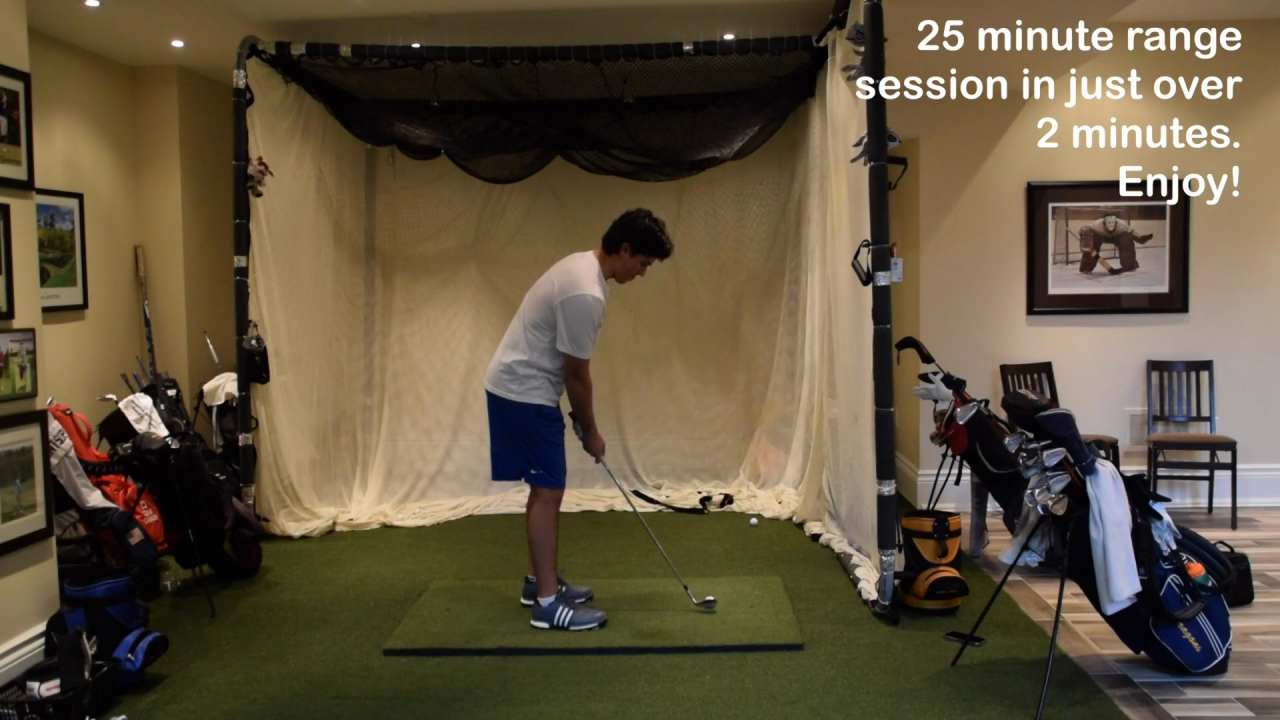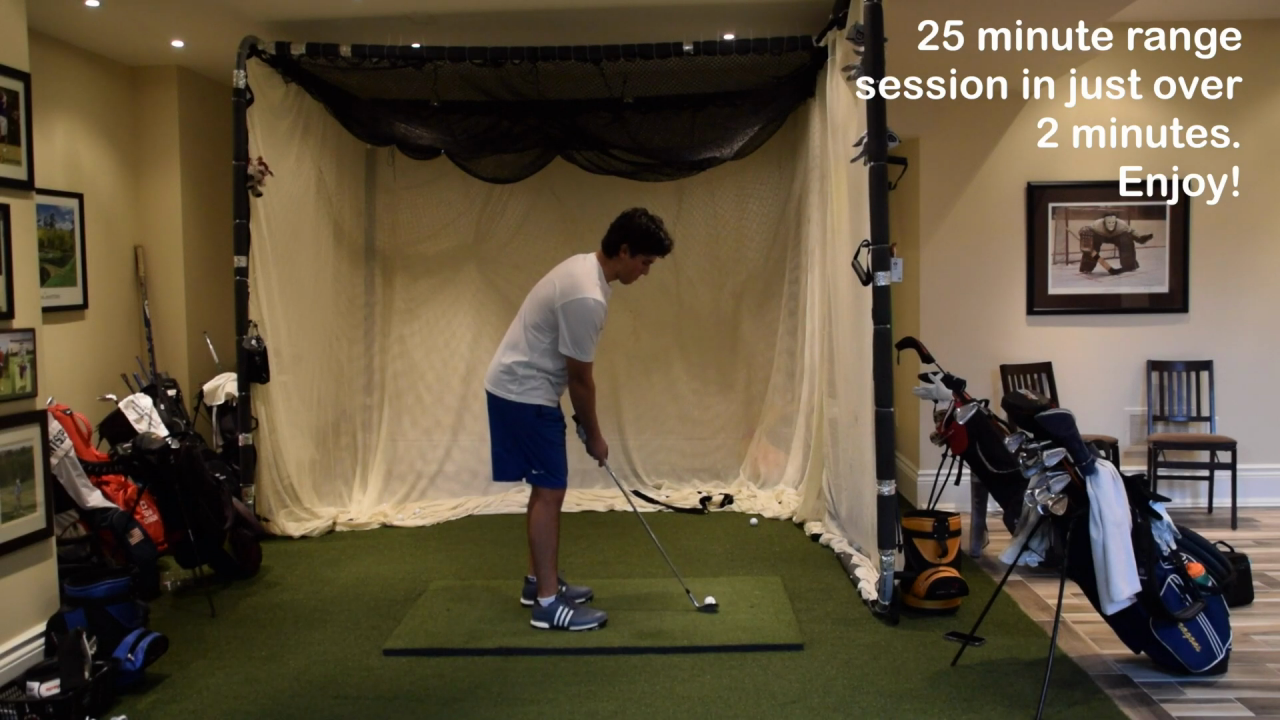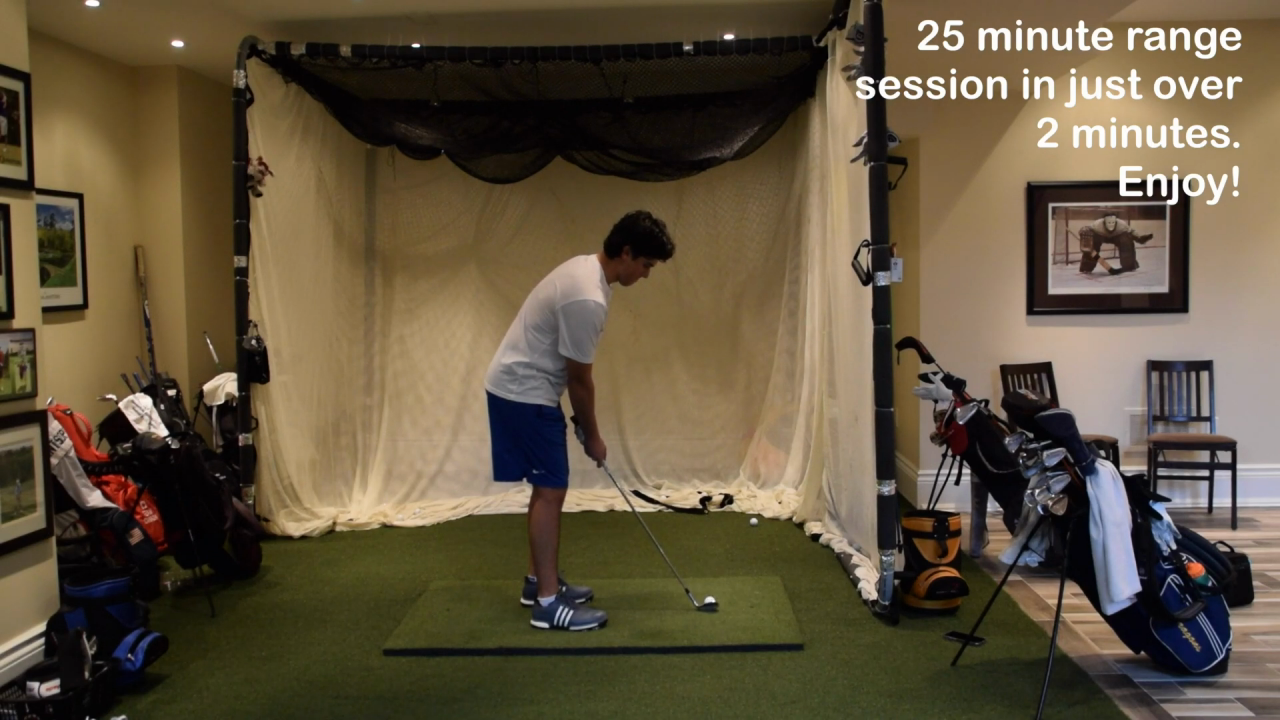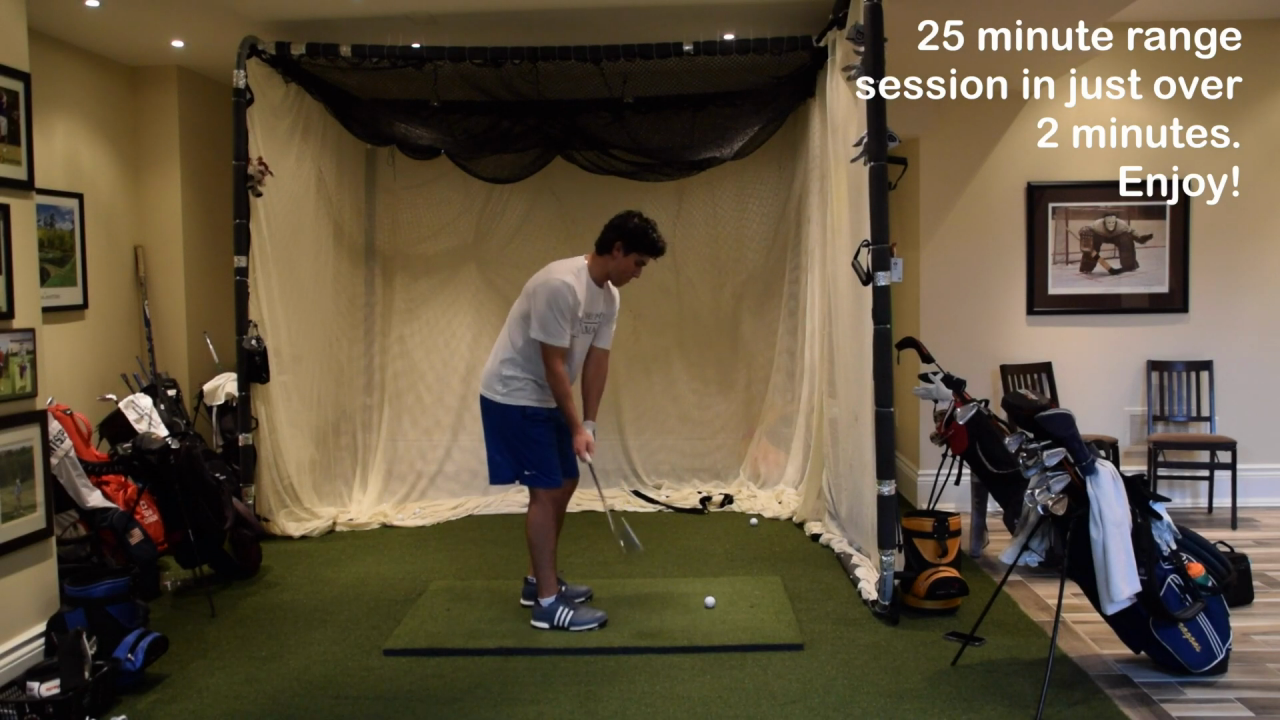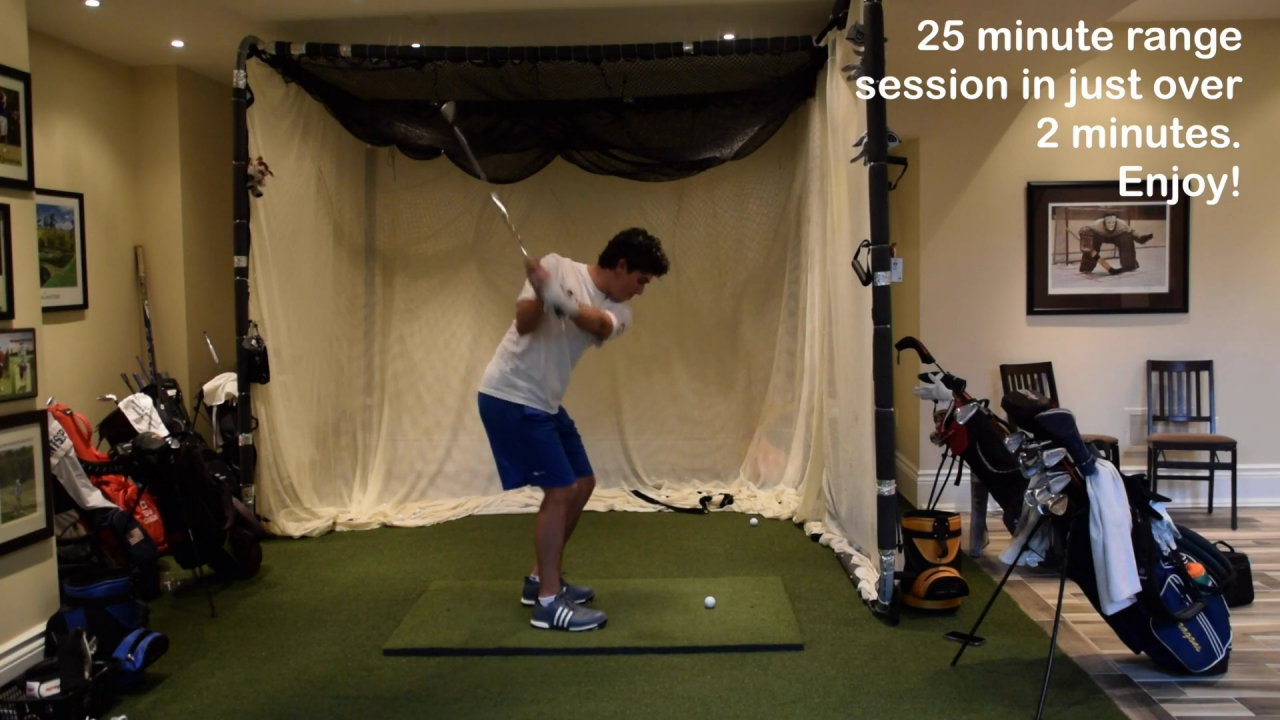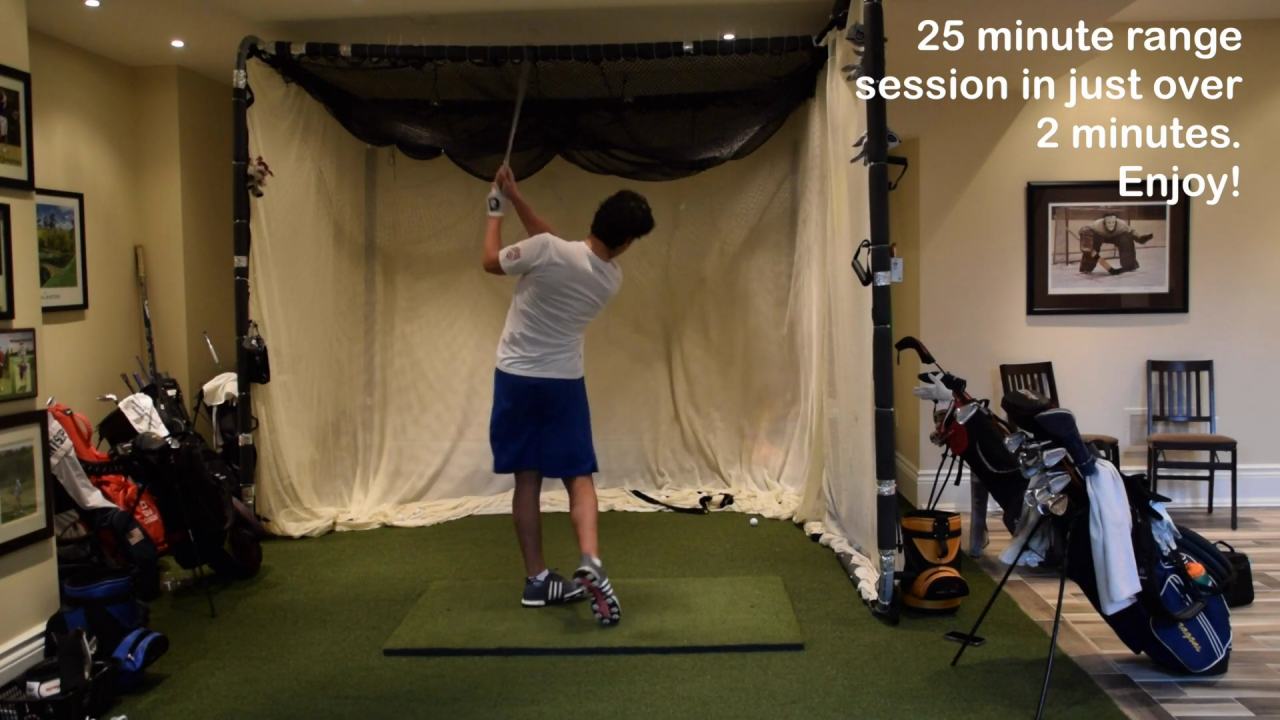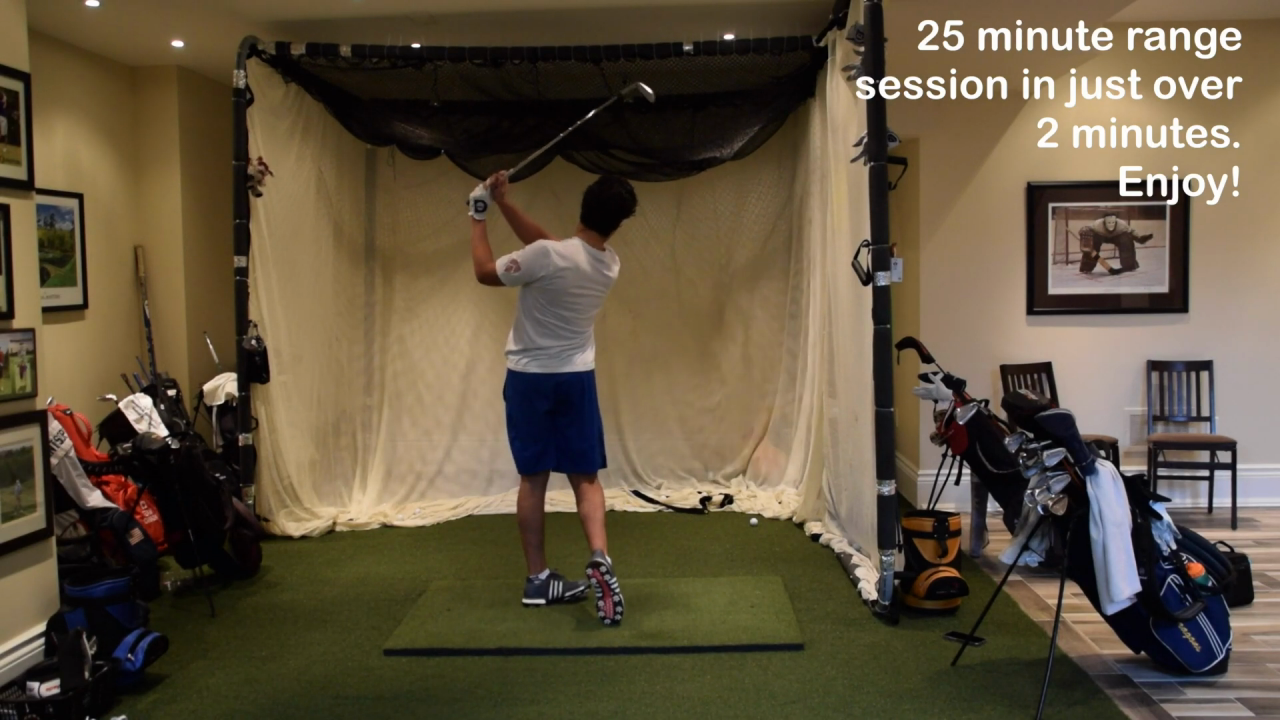
dt=0.5s
person 1, frame 1
left shoulder: (583, 264)
right shoulder: (586, 295)
right elbow: (576, 374)
left wrist: (582, 422)
right wrist: (590, 432)
left hip: (521, 386)
right hip: (524, 392)
left knee: (544, 489)
right knee: (548, 492)
left ankle: (538, 580)
right ankle: (547, 602)
person 1, frame 2
left shoulder: (585, 268)
right shoulder: (587, 298)
right elbow: (580, 377)
left wrist: (585, 425)
right wrist: (594, 435)
left hip: (523, 388)
right hip: (524, 394)
left knee: (546, 488)
right knee: (550, 491)
left ankle: (539, 580)
right ankle: (548, 601)
person 1, frame 3
left shoulder: (585, 267)
right shoulder: (588, 300)
right elbow: (579, 378)
left wrist: (583, 424)
right wrist: (592, 435)
left hip: (525, 387)
right hip: (523, 392)
left knee: (547, 487)
right knee: (551, 490)
left ankle: (538, 579)
right ankle: (547, 602)
person 1, frame 4
left shoulder: (609, 297)
right shoulder: (562, 285)
left elbow: (597, 363)
right elbow: (553, 365)
left wrist: (588, 423)
right wrist: (576, 427)
left hip: (542, 398)
right hip: (514, 396)
left knee: (563, 485)
right knee: (547, 491)
left ankle: (539, 580)
right ankle: (548, 602)
person 1, frame 5
left shoulder: (618, 312)
right shoulder: (558, 268)
left elbow: (599, 325)
right elbow: (525, 325)
left wrist: (564, 304)
right wrist: (543, 295)
left hip: (542, 401)
right hip: (509, 397)
left knee: (580, 485)
right knee: (563, 488)
left ankle: (540, 578)
right ankle: (549, 603)
person 1, frame 6
left shoulder: (549, 249)
right shoulder: (610, 280)
left elbow: (492, 263)
left wrist: (497, 208)
right wrist: (515, 197)
left hip: (515, 378)
right hip: (563, 383)
left knee: (528, 478)
right knee: (579, 477)
left ankle: (536, 579)
right ankle: (589, 564)
person 1, frame 7
left shoulder: (548, 256)
right shoulder: (610, 265)
left elbow: (486, 274)
left wrist: (478, 215)
right wrist: (504, 204)
left hip: (528, 377)
right hip: (577, 378)
left knee: (533, 477)
right knee: (585, 475)
left ankle: (537, 579)
right ankle: (600, 557)
